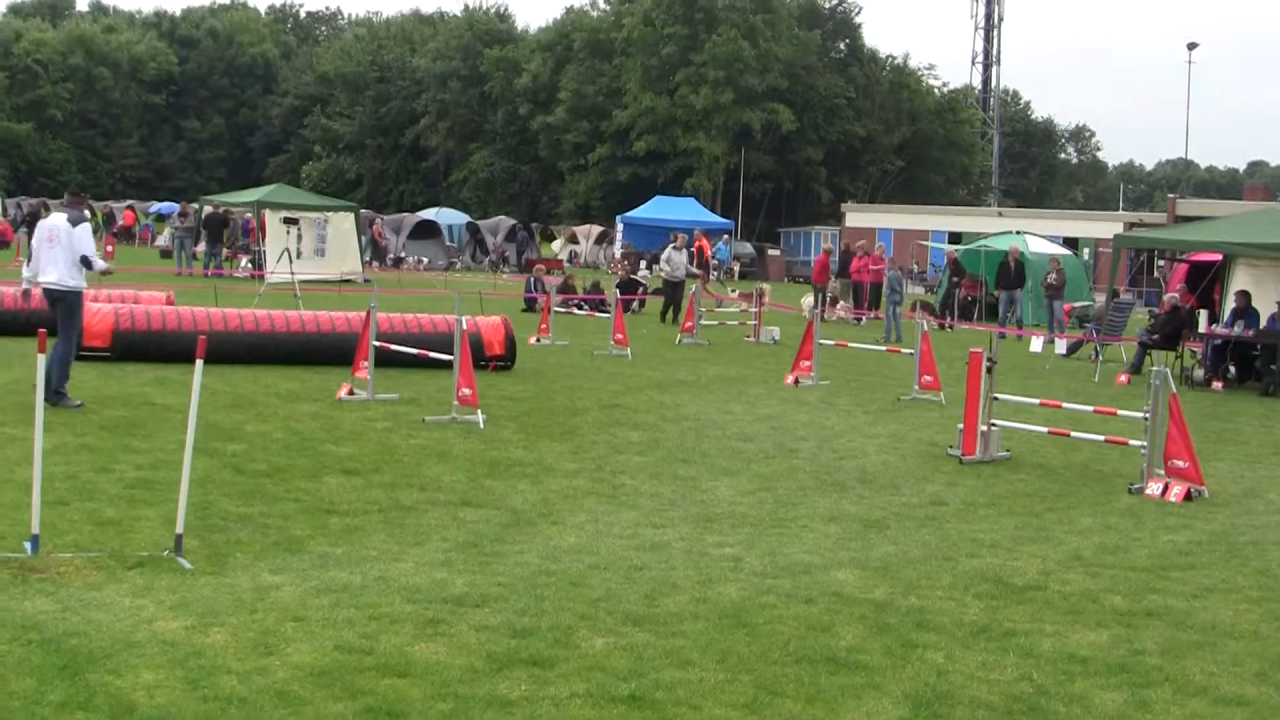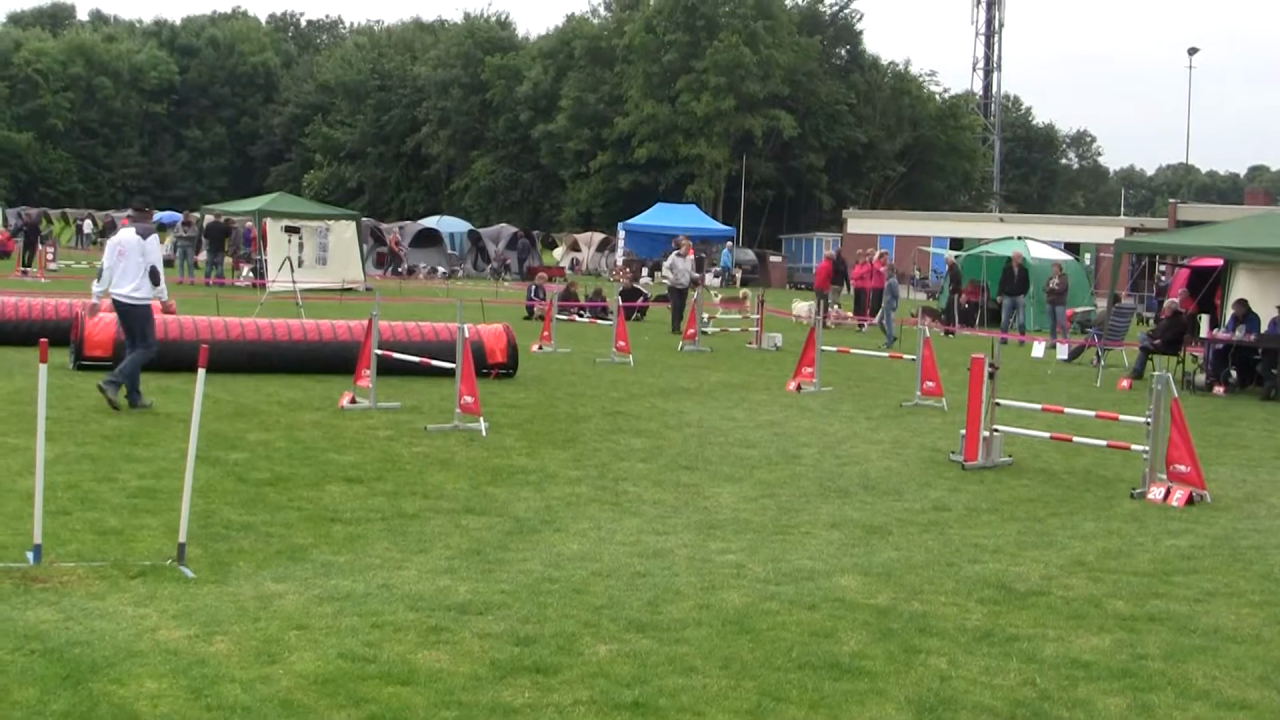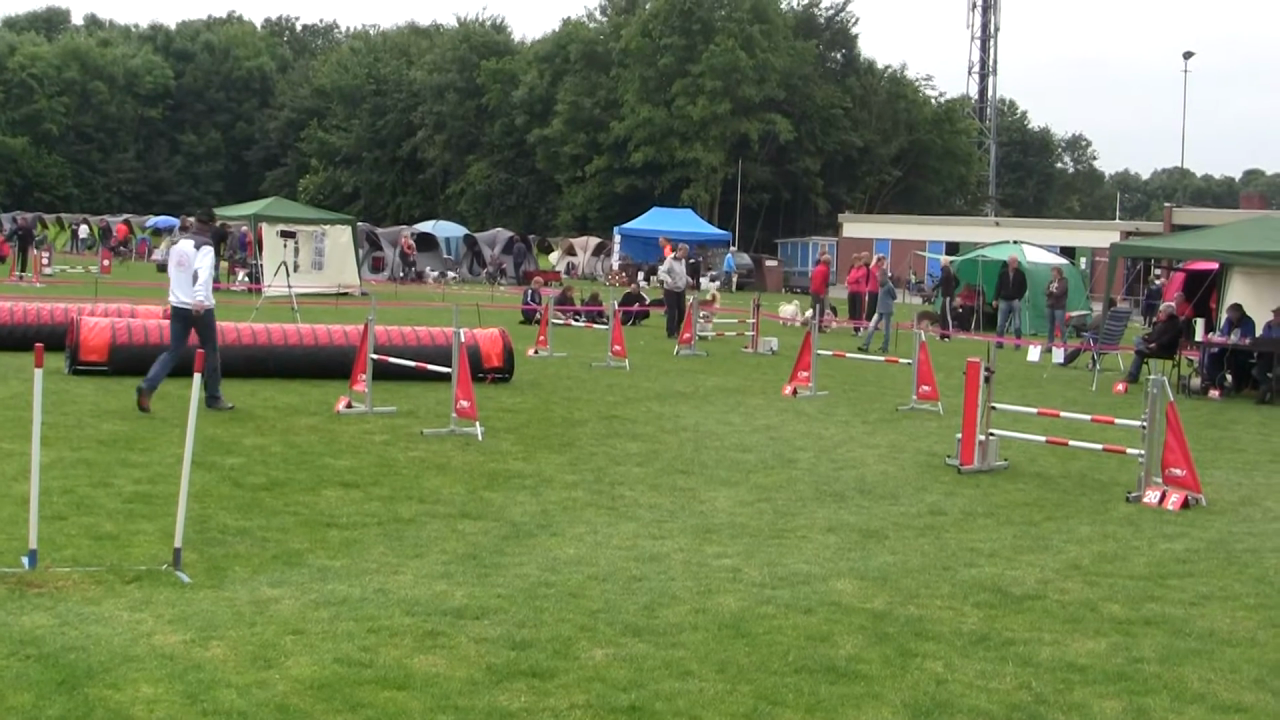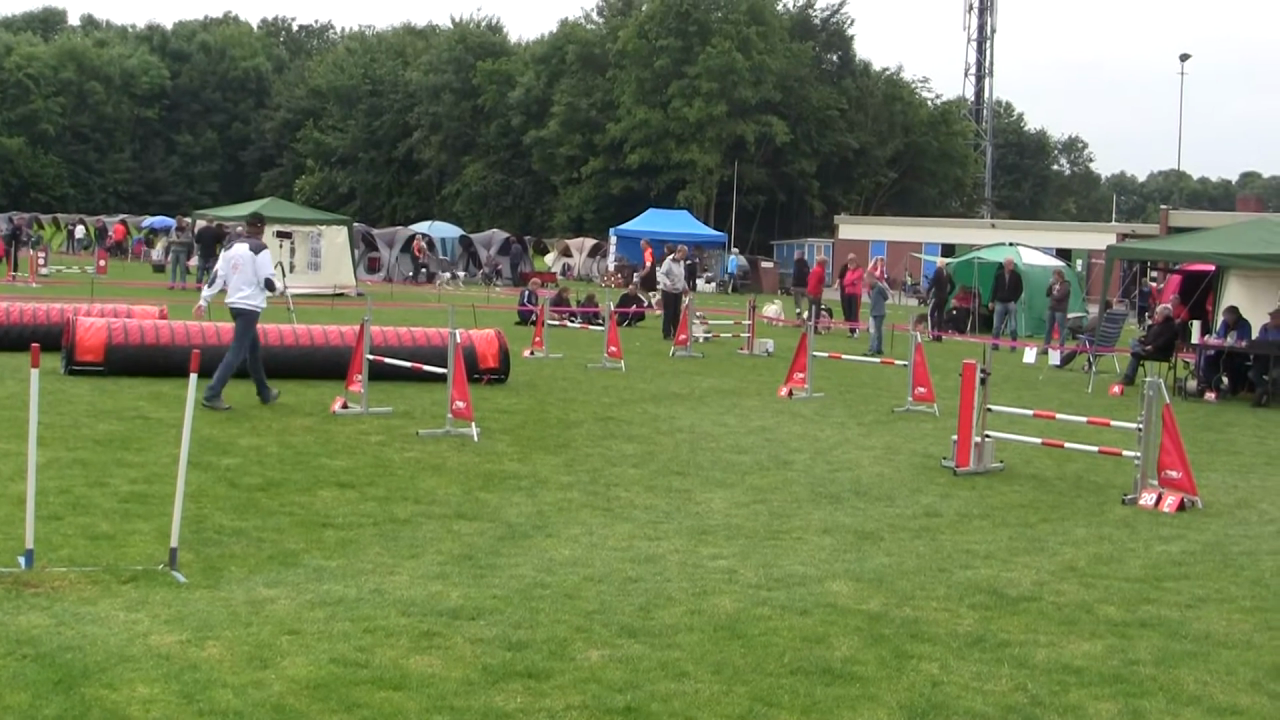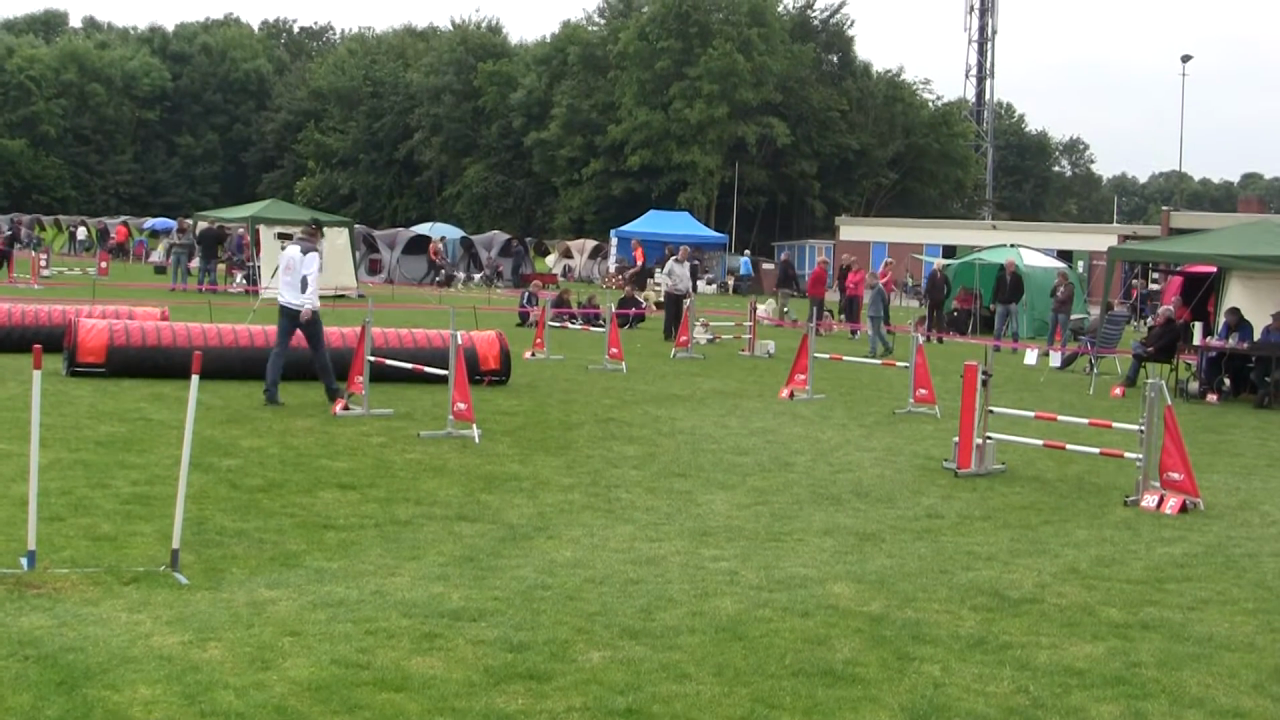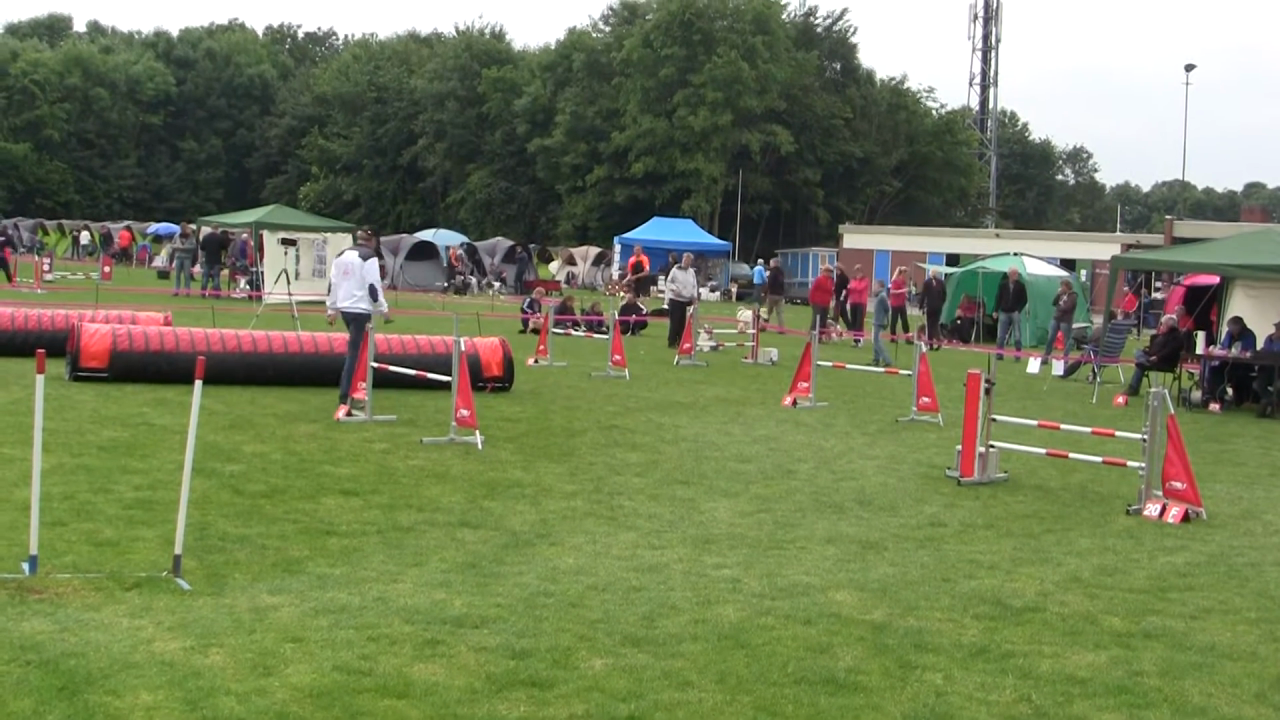
dt=0.4s
person 1, frame 1
left shoulder: (46, 220)
right shoulder: (80, 222)
left elbow: (35, 253)
right elbow: (85, 257)
left wrist: (27, 283)
right wrist: (103, 267)
left hip: (48, 286)
right hip: (69, 288)
left knee: (67, 337)
right knee: (67, 340)
left ankle: (50, 383)
right ankle: (56, 393)
person 1, frame 2
left shoulder: (116, 236)
right shoulder: (148, 234)
left elbow: (104, 269)
right elbow: (154, 268)
left wrist: (96, 297)
right wrist: (164, 298)
left hip: (119, 298)
right hip: (140, 301)
left knee: (132, 346)
right knee: (147, 347)
left ankle: (135, 396)
right ankle: (112, 383)
person 1, frame 3
left shoulder: (177, 244)
right shoulder: (205, 245)
right elbow: (201, 272)
right wrist: (201, 298)
left hip: (177, 306)
right hip: (198, 306)
left knee: (173, 351)
right knee: (210, 352)
left ankle: (147, 386)
right ankle: (213, 398)
person 1, frame 4
left shoulder: (231, 248)
right shoulder: (260, 249)
left elbow: (217, 275)
right elbow: (267, 280)
left wrist: (204, 300)
right wrist: (278, 288)
left hip: (234, 304)
right hip: (250, 306)
left knee: (253, 348)
right knee: (237, 352)
left ankle: (265, 393)
right ankle: (212, 395)
person 1, frame 5
left shoulder: (286, 249)
right shoulder: (311, 251)
right elbow: (308, 278)
right wrist: (307, 305)
left hip: (285, 305)
right hip: (305, 308)
left knee: (280, 348)
right knee: (318, 349)
left ankle: (271, 392)
right ankle: (333, 392)
person 1, frame 6
left shoulder: (341, 255)
right shoulder: (369, 257)
left elbow: (333, 283)
right elbow: (373, 285)
left wrist: (331, 309)
right wrist: (384, 309)
left hip: (344, 308)
right hip: (361, 310)
left knee: (358, 351)
right knee: (355, 353)
left ankle: (347, 393)
right ankle: (344, 399)
